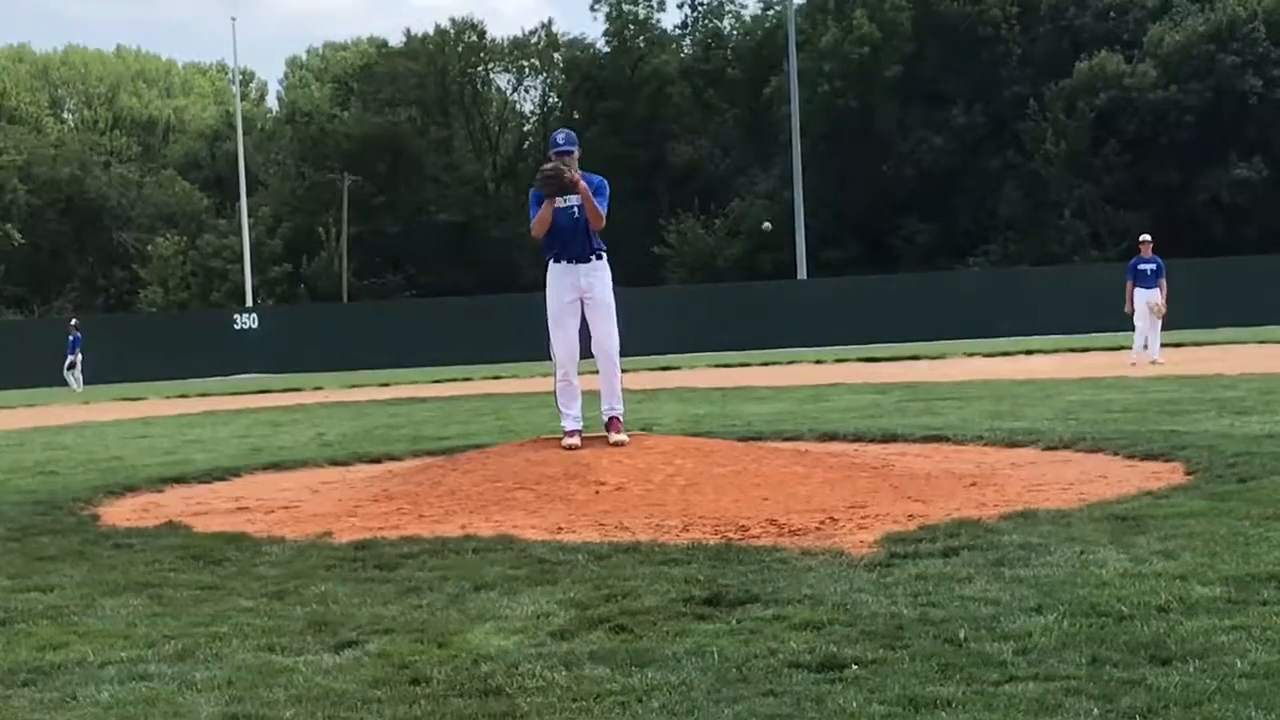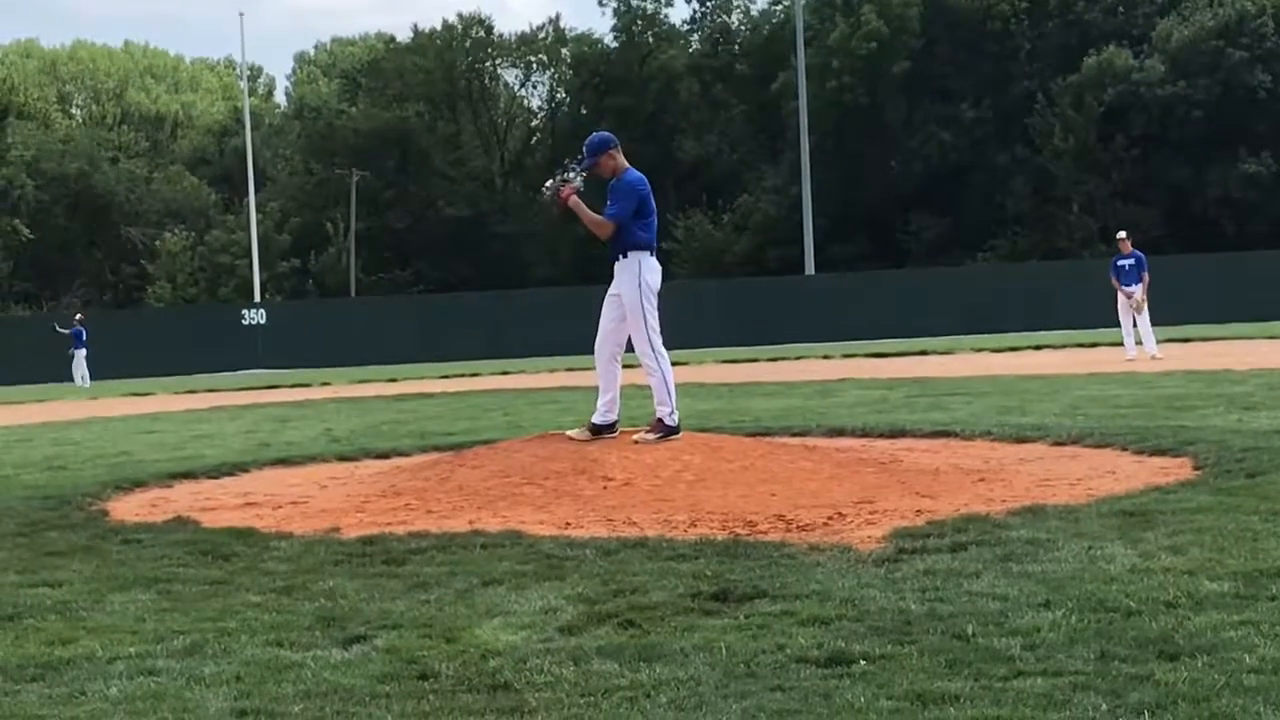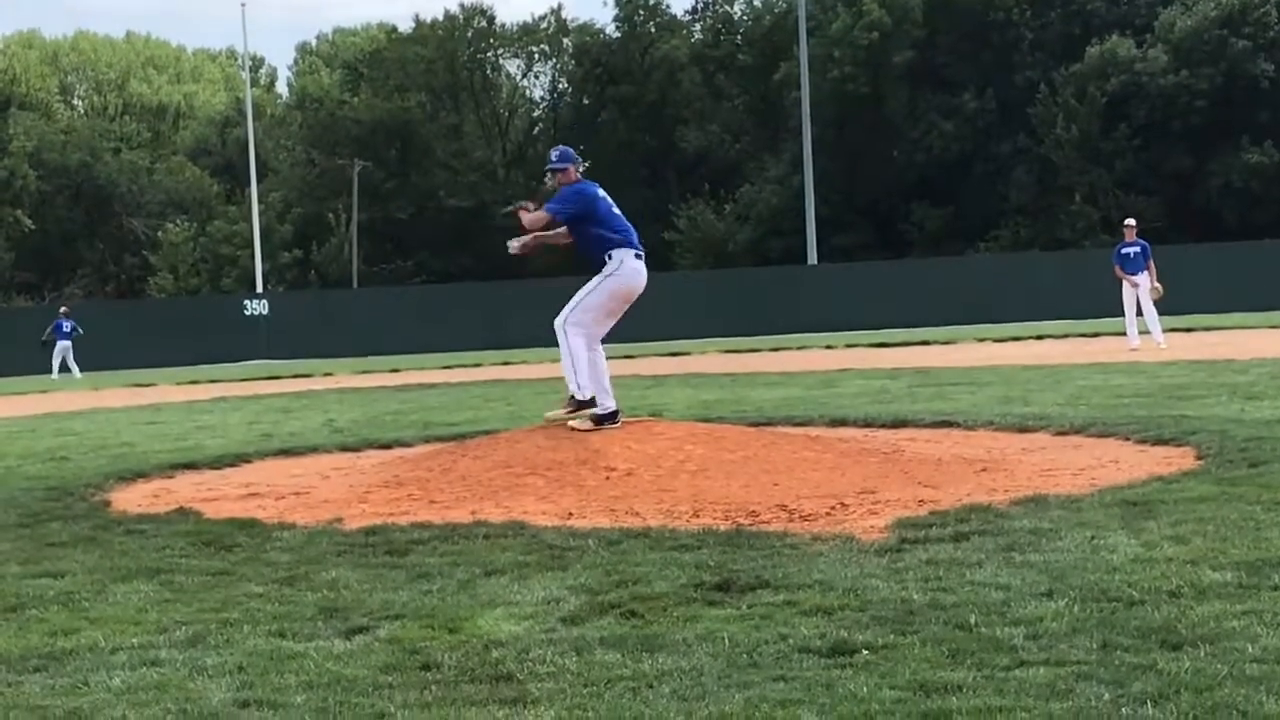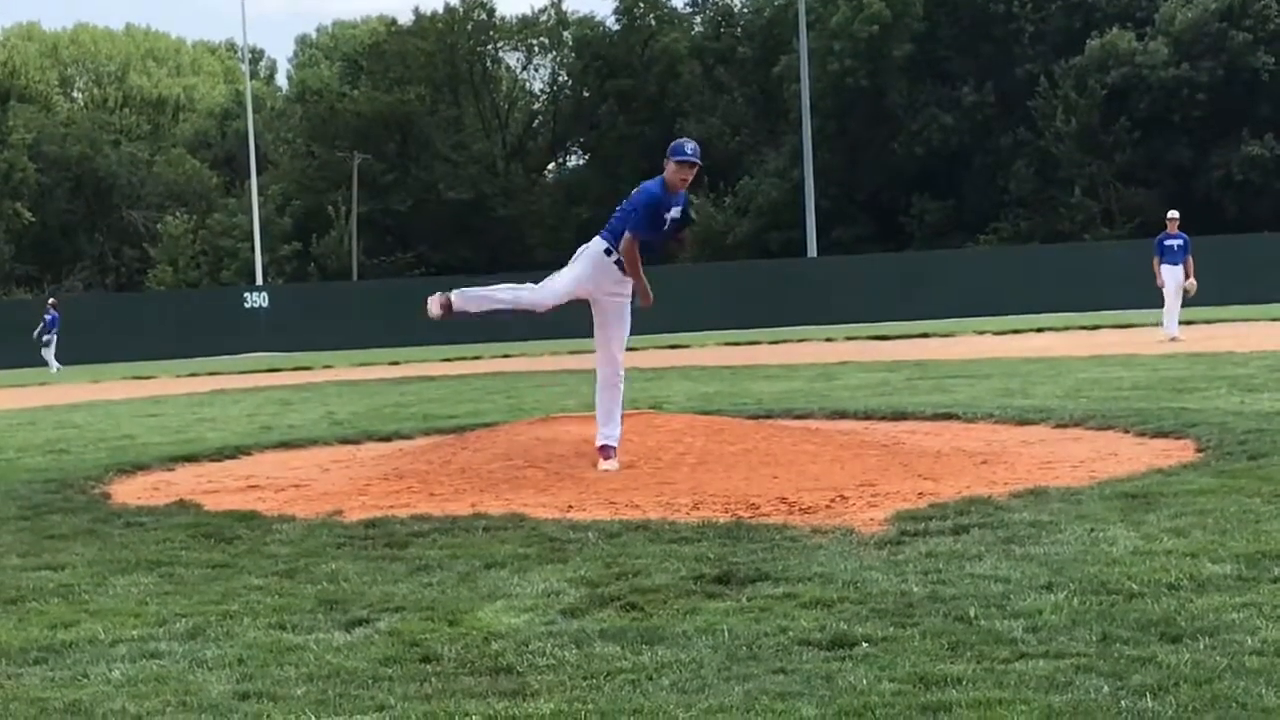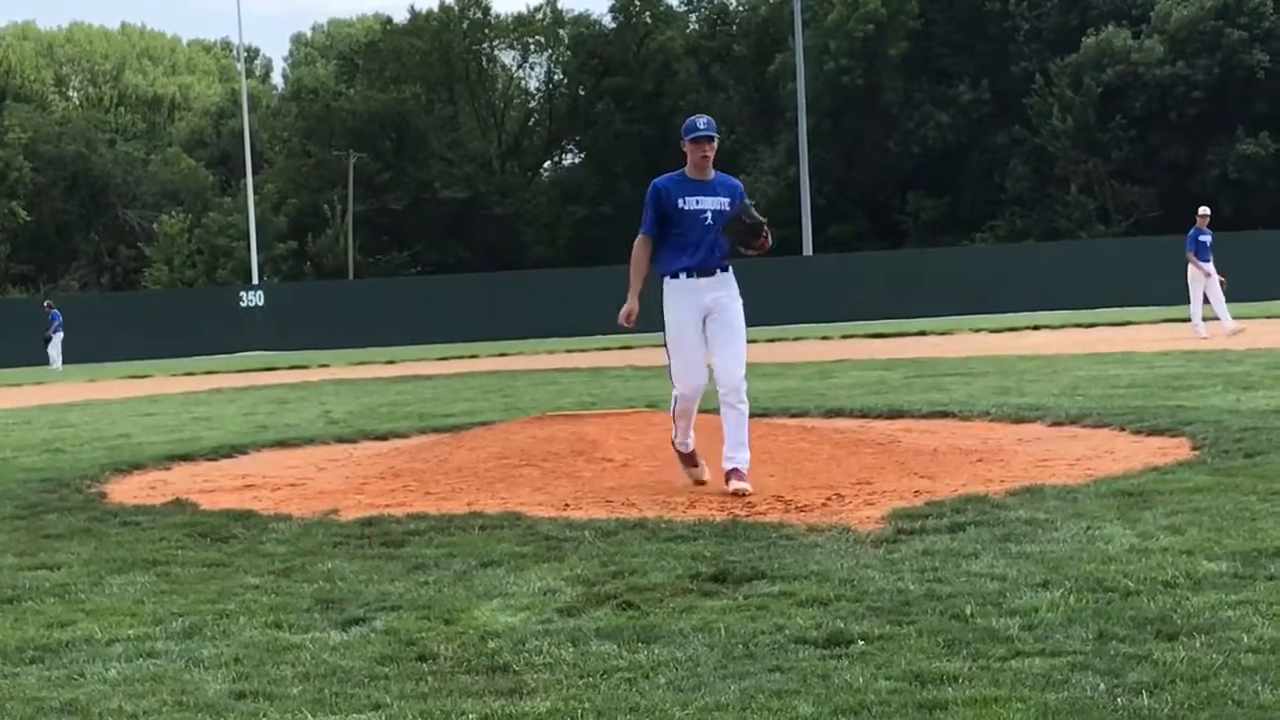
dt=1s
person 1, frame 1
left shoulder: (596, 183)
right shoulder: (541, 190)
left elbow: (599, 222)
right elbow: (537, 232)
left wrist: (582, 190)
right wrist: (549, 198)
left hip: (595, 269)
right hip: (560, 273)
left knee: (607, 347)
right knee: (563, 354)
left ankle: (613, 418)
right ankle: (571, 425)
person 1, frame 2
left shoulder: (631, 182)
right shoulder: (620, 184)
left elbow: (605, 230)
right elbow: (606, 227)
left wrist: (574, 202)
right wrist: (574, 204)
left hip: (637, 267)
right hip: (624, 270)
left knee: (648, 346)
right knee: (606, 346)
left ankle: (668, 420)
right ankle: (605, 420)
person 1, frame 3
left shoulder: (576, 191)
right shoulder: (587, 193)
left elbow: (534, 221)
right elbow: (570, 233)
left wrist: (522, 211)
right wrist: (531, 240)
left hip: (622, 266)
right hip: (628, 269)
left knee: (567, 325)
right knee: (586, 338)
left ankle: (581, 397)
right ankle: (605, 410)
person 1, frame 4
left shoulder: (679, 198)
right shoulder: (652, 192)
right elbow: (628, 246)
left wrist: (678, 231)
right wrist: (642, 287)
left hip: (620, 279)
right hip: (597, 263)
left knee: (612, 364)
right knee: (541, 296)
left ankle: (607, 443)
right ankle: (453, 299)
person 1, frame 5
left shoulder: (732, 188)
right shoulder: (663, 189)
right elbow: (644, 242)
right wrist: (632, 296)
left hip: (723, 288)
right hip: (680, 291)
left knee: (732, 382)
right knee: (689, 384)
left ankle: (736, 467)
right ankle: (683, 444)
